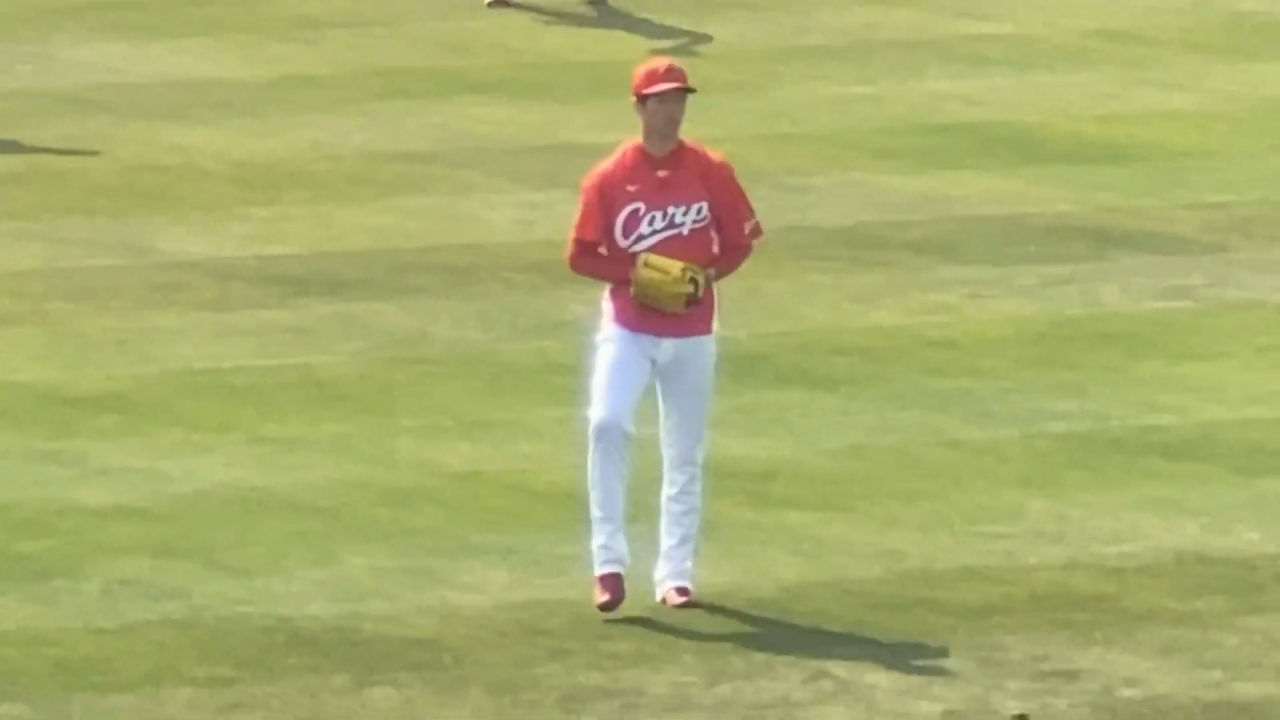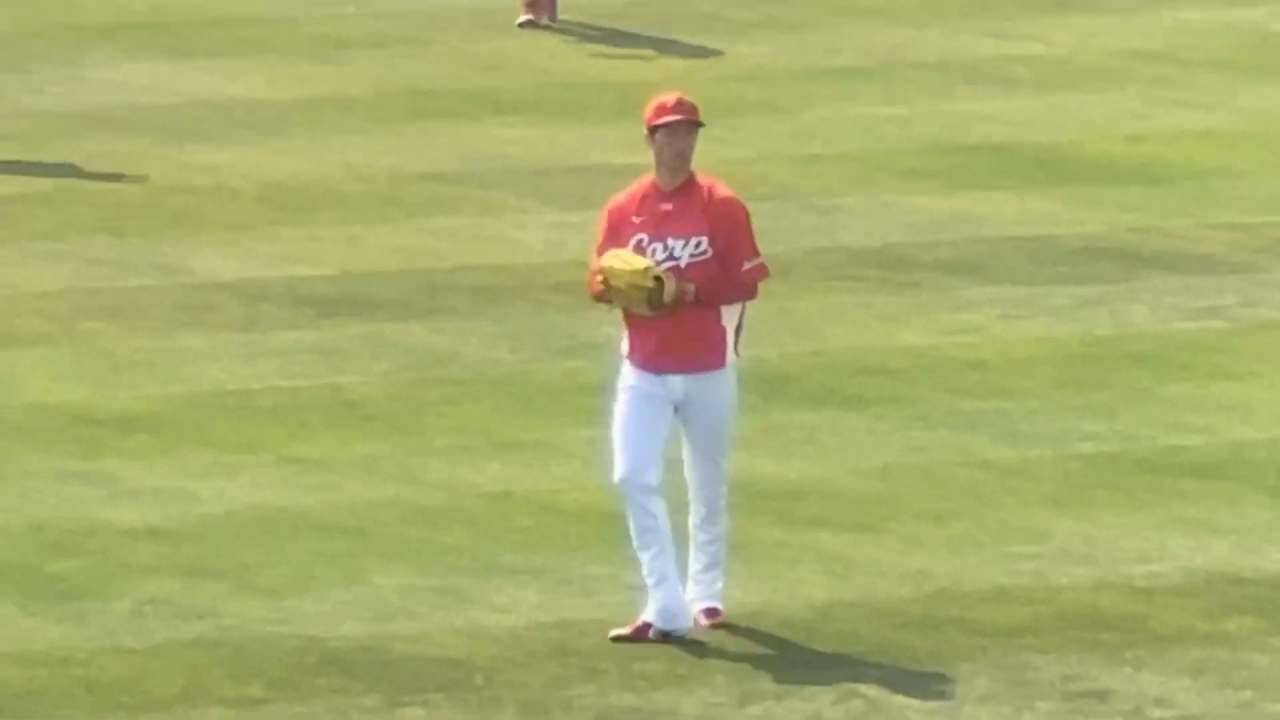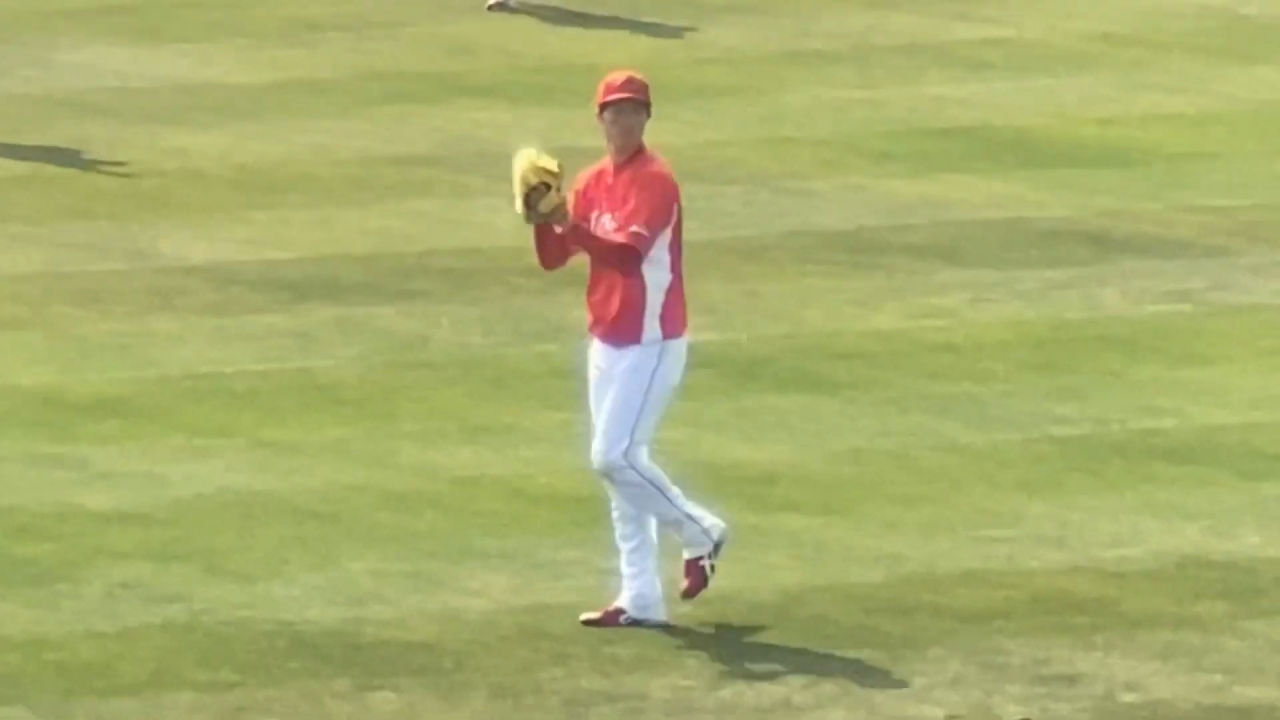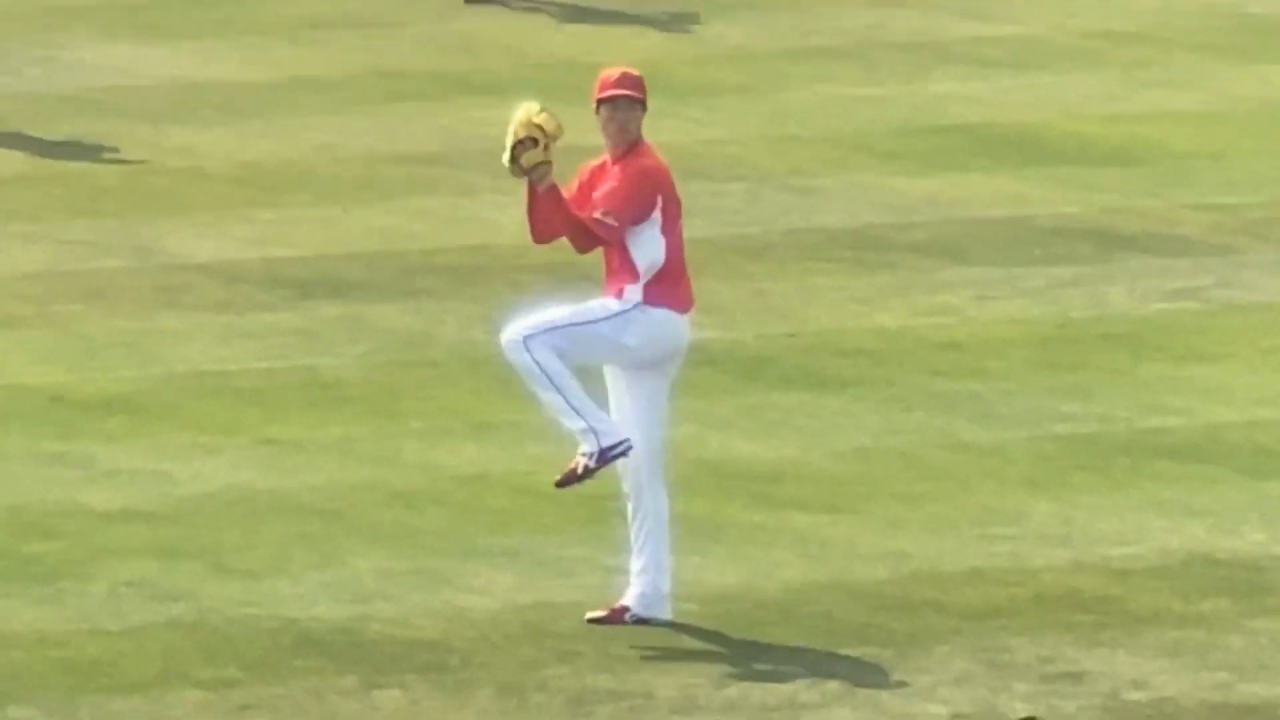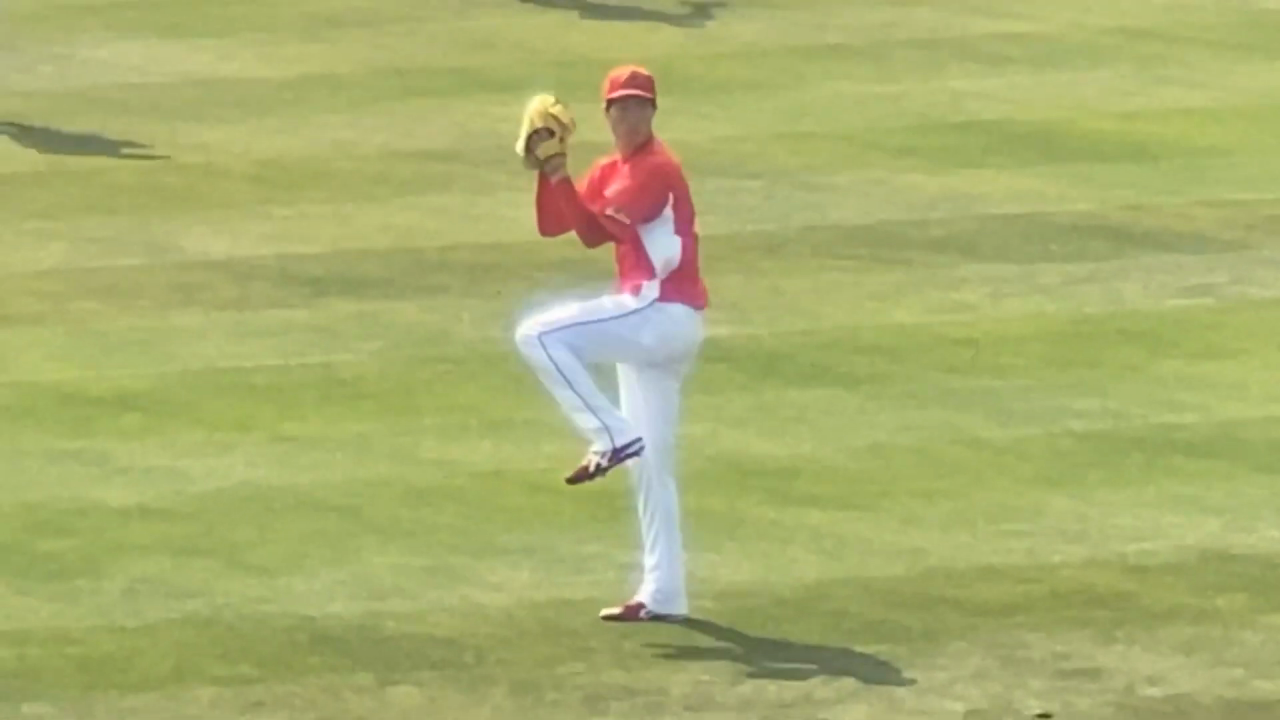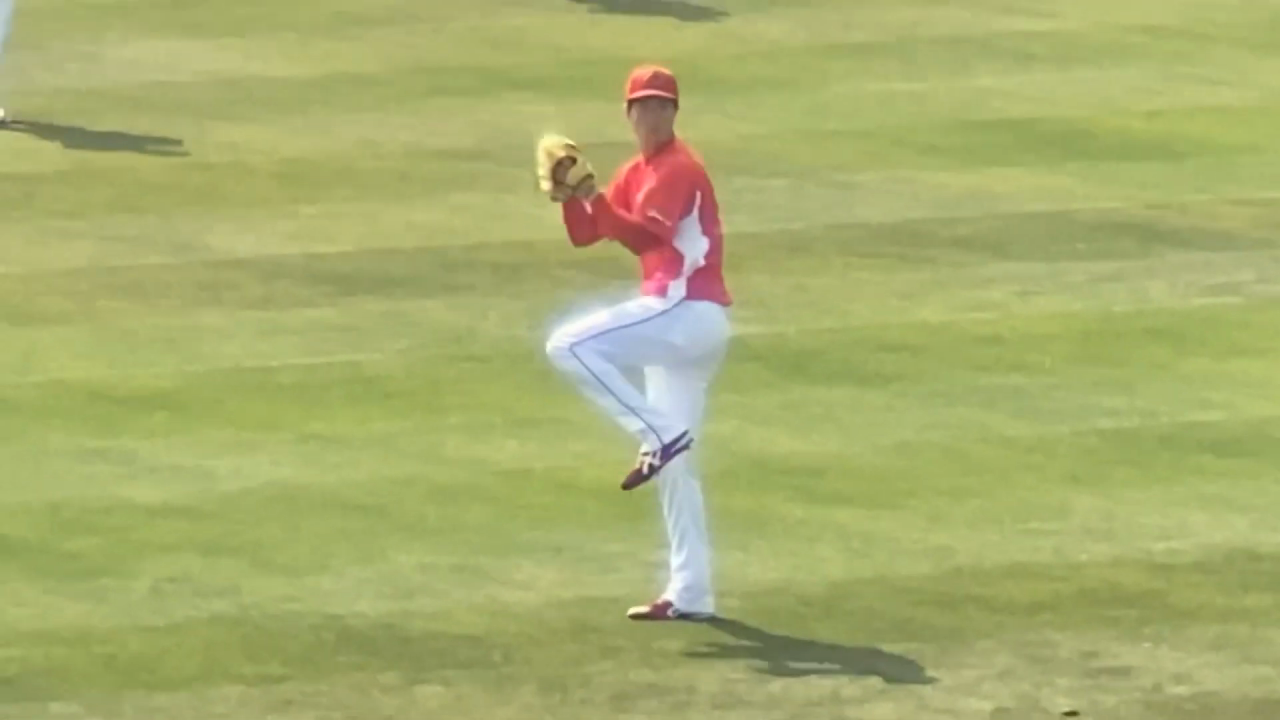
dt=0.3s
person 1, frame 1
left shoulder: (712, 170)
right shoulder: (608, 177)
left elbow: (741, 241)
right elbow: (580, 256)
left wrist: (706, 275)
right wrist: (632, 274)
left hip: (692, 334)
right hip: (627, 329)
left knee: (685, 457)
right knee: (606, 422)
left ankle: (675, 574)
right ankle: (609, 558)
person 1, frame 2
left shoulder: (721, 204)
right shoulder: (622, 209)
left elbow: (746, 283)
right elbow: (597, 283)
left wrist: (687, 293)
left hip: (708, 368)
right hip: (643, 369)
left knee: (708, 489)
right knee: (633, 478)
left ankle: (705, 595)
right ankle: (665, 606)
person 1, frame 3
left shoulder: (654, 179)
right shoulder: (589, 181)
left elbow: (625, 254)
right elbow: (553, 258)
left wrist: (568, 222)
right wrist: (545, 218)
left hip: (649, 340)
right hip: (608, 341)
left knee: (615, 457)
right knee: (618, 464)
left ankle: (700, 530)
right ankle: (640, 597)
person 1, frame 4
left shoulder: (644, 171)
right shoulder: (598, 172)
left elbow: (587, 237)
right elbow: (546, 232)
left wrist: (549, 185)
right wrist: (536, 181)
left hip: (646, 315)
right hip: (647, 319)
left knee: (520, 338)
right knee: (640, 464)
left ankle: (598, 436)
right ankle: (648, 598)
person 1, frame 5
left shoulder: (656, 168)
right shoulder: (609, 170)
left elbow: (594, 231)
right elbow: (551, 224)
left wrist: (561, 179)
right wrist: (547, 172)
left hip: (660, 313)
right hip: (659, 320)
left knee: (536, 335)
right knee: (649, 463)
left ankle: (610, 436)
right ankle: (663, 595)
person 1, frame 6
left shoulder: (678, 167)
right shoulder: (635, 172)
left elbow: (643, 237)
right elbow: (584, 234)
left wrist: (595, 198)
right wrist: (572, 193)
left hip: (685, 311)
right hip: (688, 319)
left knee: (567, 346)
right knee: (676, 464)
left ankle: (659, 433)
right ankle: (689, 594)
